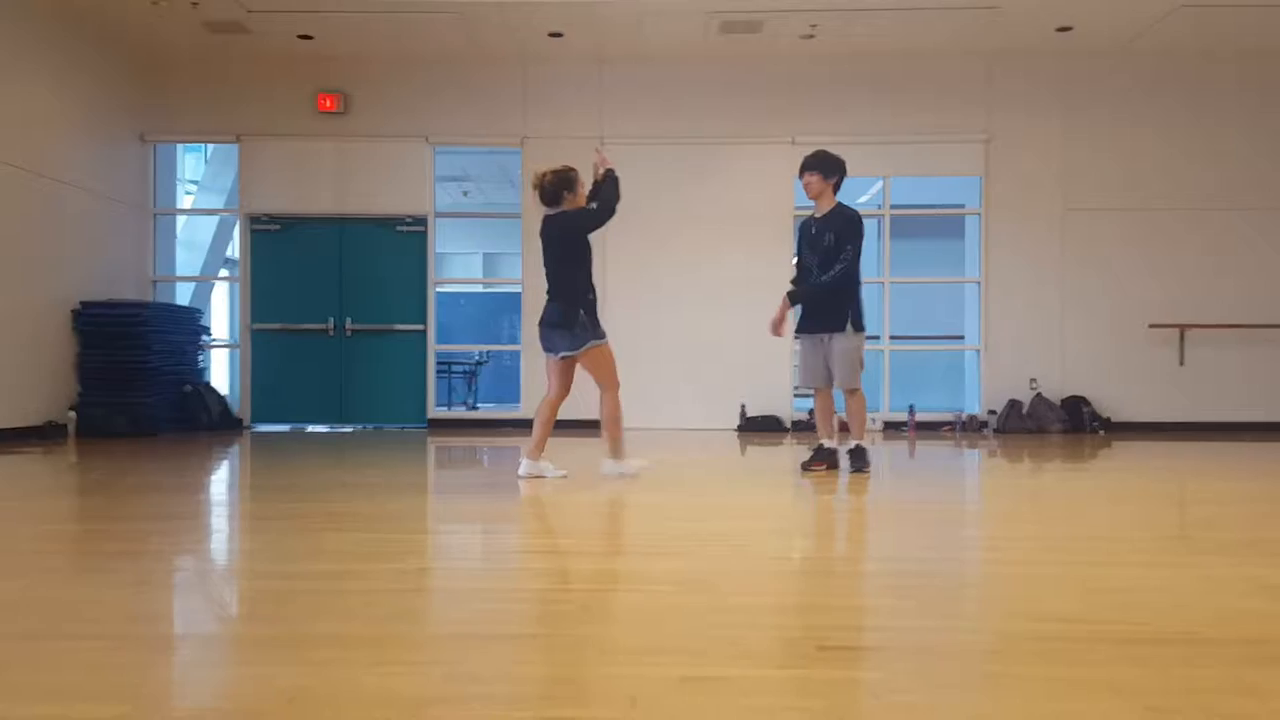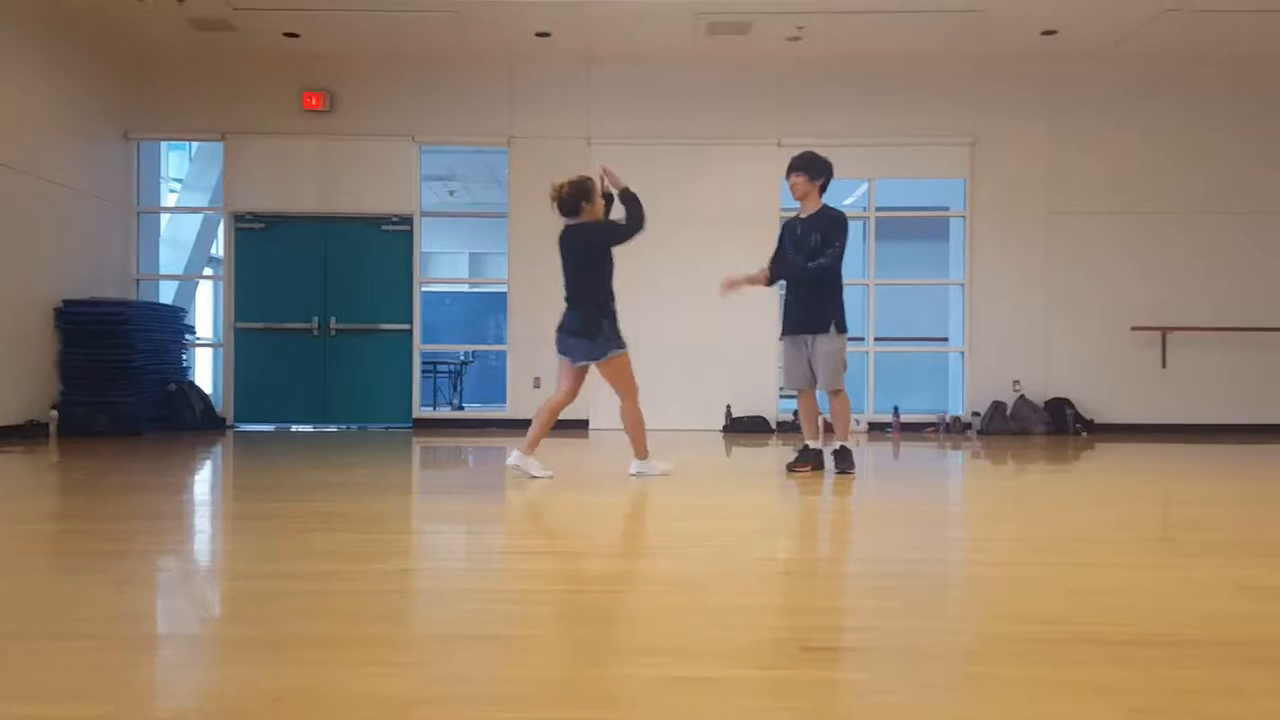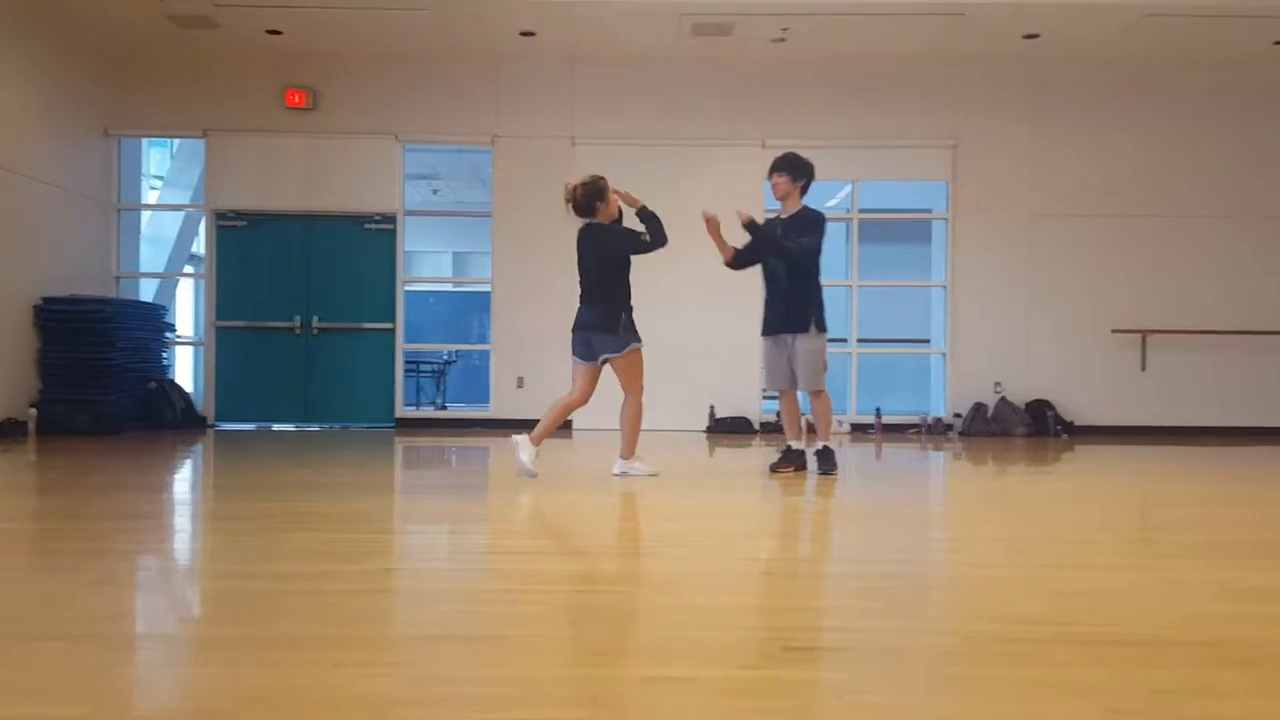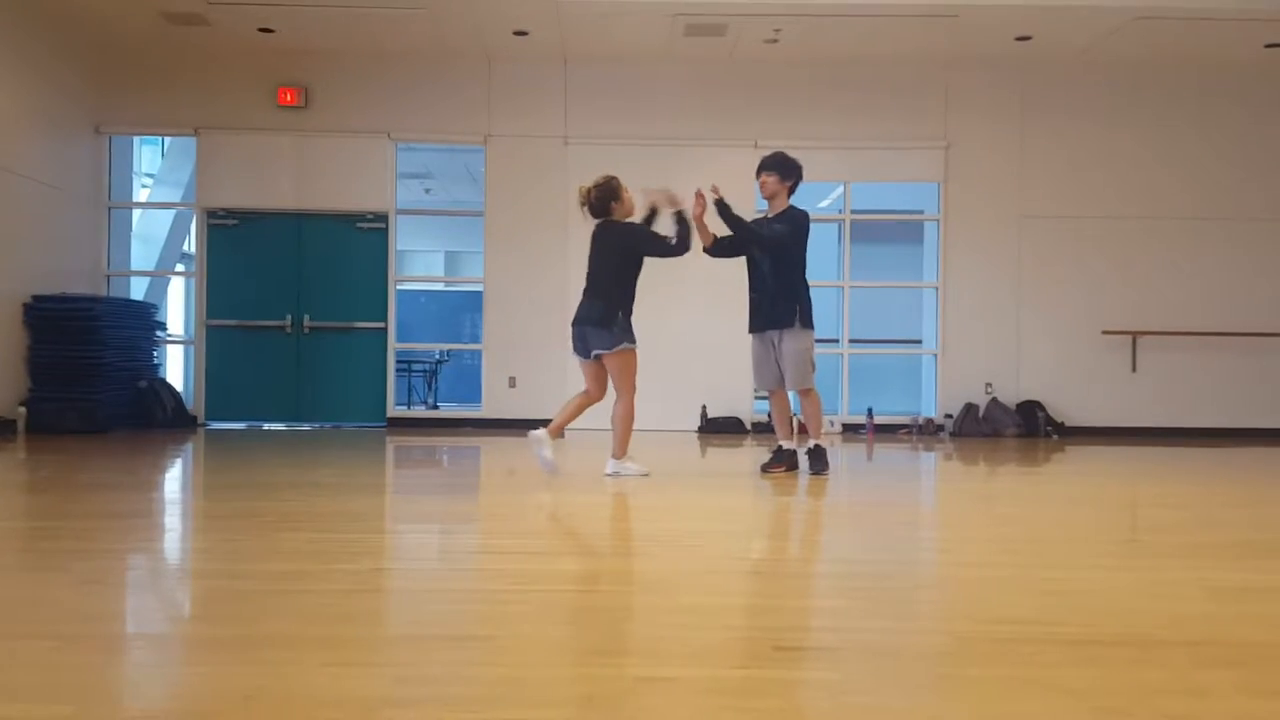
dt=0.2s
person 1, frame 1
left shoulder: (849, 219)
right shoulder: (806, 226)
left elbow: (844, 271)
left wrist: (796, 297)
right wrist: (784, 307)
left hip: (843, 318)
right hip: (811, 319)
left knee: (850, 386)
right knee: (819, 387)
left ankle: (858, 448)
right ankle: (826, 448)
person 1, frame 2
left shoulder: (834, 220)
right shoulder: (790, 227)
left elbow: (828, 266)
right elbow: (775, 270)
left wrist: (782, 271)
right wrist: (746, 280)
left hip: (826, 319)
right hip: (795, 319)
left knee: (834, 386)
right knee: (803, 388)
left ankle: (842, 448)
right ankle: (812, 449)
person 1, frame 3
left shoulder: (813, 220)
right shoulder: (770, 227)
left elbow: (798, 255)
right elbow: (739, 261)
left wrist: (753, 230)
right wrist: (717, 238)
left hip: (806, 318)
right hip: (775, 319)
left knee: (815, 387)
right knee: (784, 388)
left ankle: (825, 449)
right ankle: (795, 450)
person 1, frame 4
left shoulder: (797, 219)
right shoulder: (755, 227)
left elbow: (766, 241)
right elbow: (717, 248)
left wrist: (723, 209)
right wrist: (699, 220)
left hip: (793, 315)
right hip: (762, 316)
left knee: (803, 385)
right knee: (773, 387)
left ankle: (816, 448)
right ankle: (785, 450)
person 2, frame 1
left shoulder: (553, 225)
right shoulder: (568, 224)
left elbow: (592, 209)
right elbow: (607, 207)
left wrist: (600, 179)
right wrist: (608, 172)
left hip: (555, 319)
right hip: (576, 319)
left knee: (556, 392)
right knee: (610, 387)
left ankle: (532, 459)
right ankle: (616, 459)
person 2, frame 2
left shoulder: (571, 235)
right shoulder: (590, 236)
right elbow: (635, 223)
left wrist: (608, 193)
right wrist: (622, 190)
left hip: (572, 326)
right hip: (598, 329)
left knee: (563, 396)
right knee: (629, 394)
left ankle: (523, 453)
right ankle: (642, 460)
person 2, frame 3
left shoulder: (589, 235)
right shoulder: (611, 237)
right elbow: (658, 239)
left wrist: (623, 209)
right wrist: (639, 207)
left hip: (586, 323)
right hip: (613, 323)
left knee: (578, 395)
right knee: (633, 393)
left ankle: (529, 441)
right ankle: (627, 460)
person 2, frame 4
left shoulder: (606, 232)
right shoulder: (628, 233)
right elbow: (679, 246)
left wrist: (654, 209)
right wrist: (679, 212)
left hip: (586, 320)
right hip: (610, 321)
left knee: (593, 391)
right knee: (626, 392)
left ankle: (547, 434)
right ankle: (618, 460)
